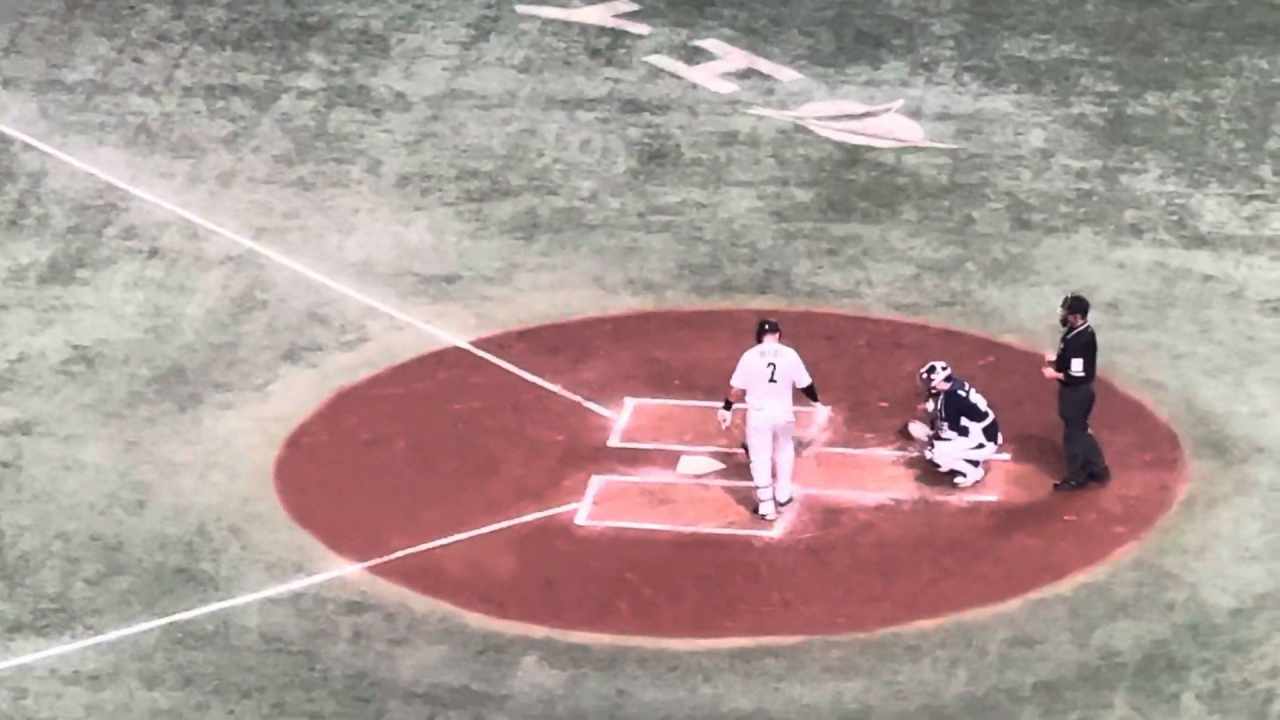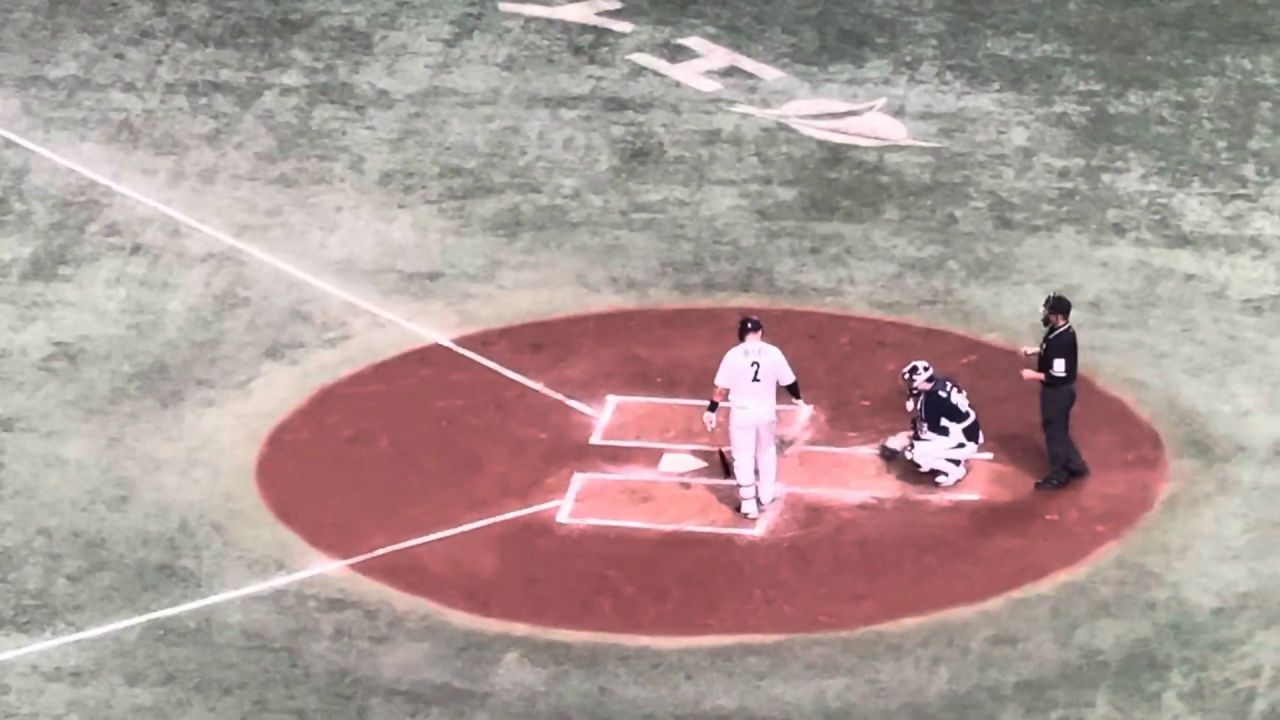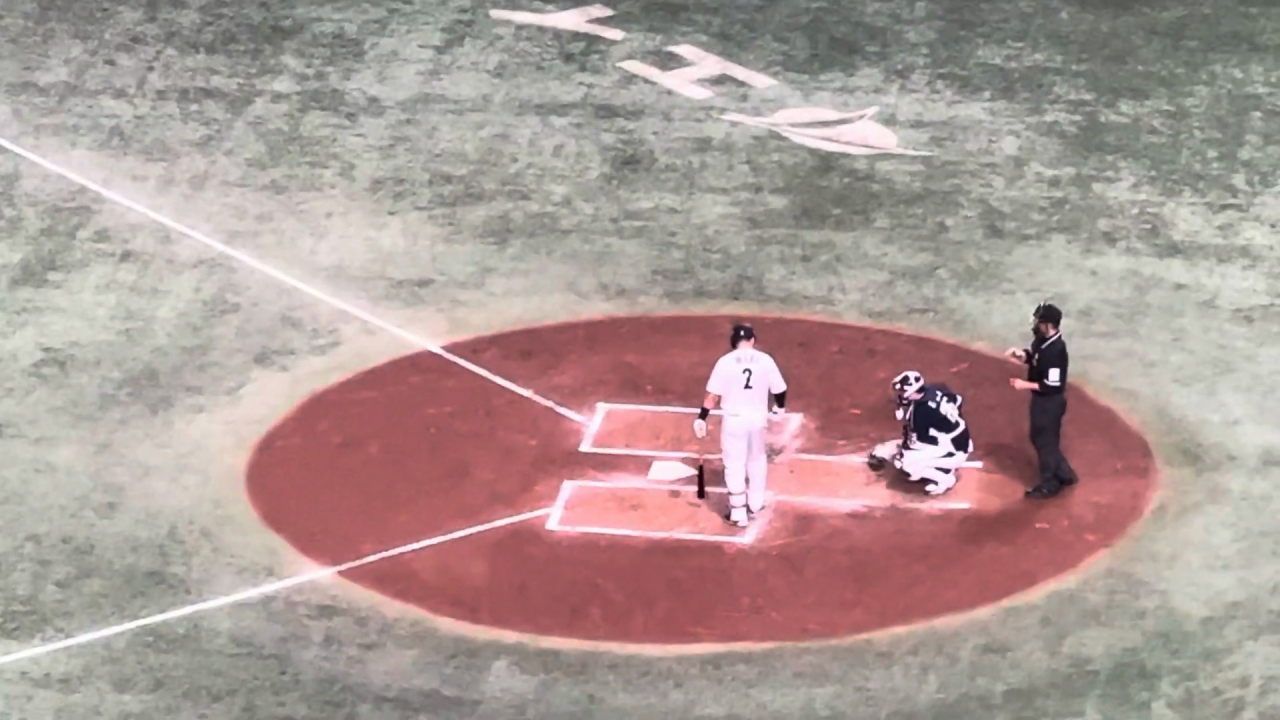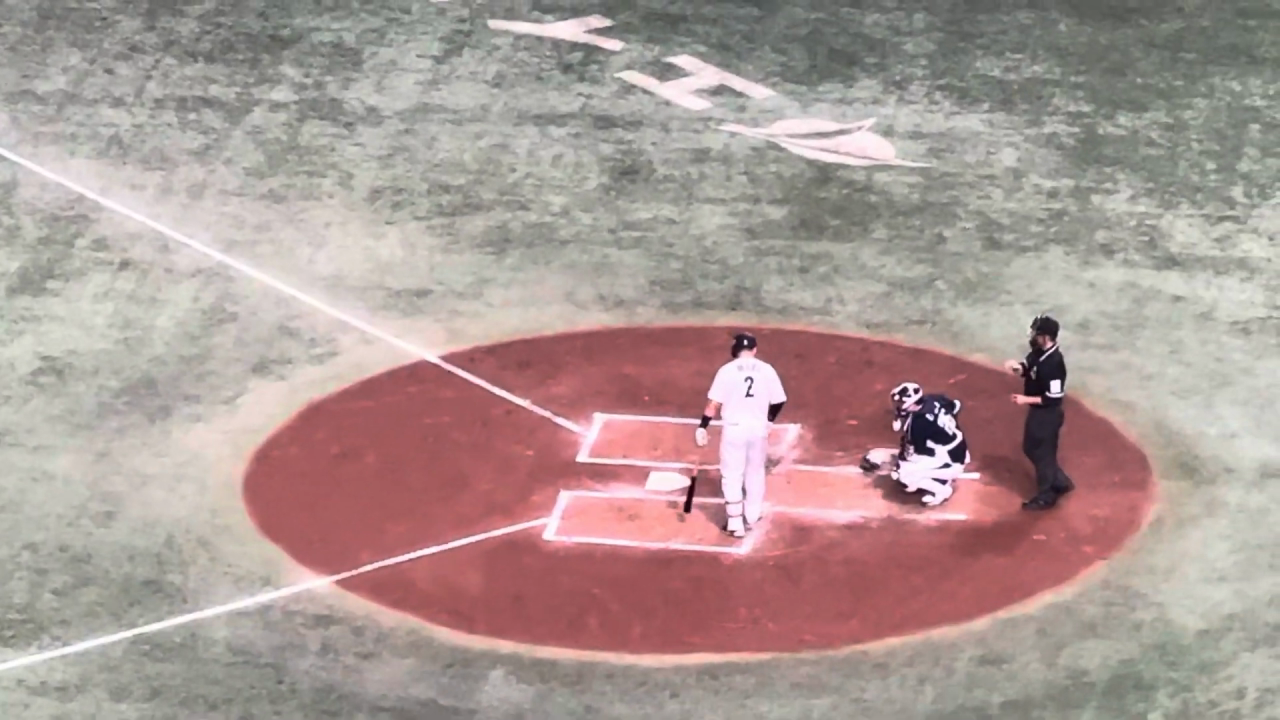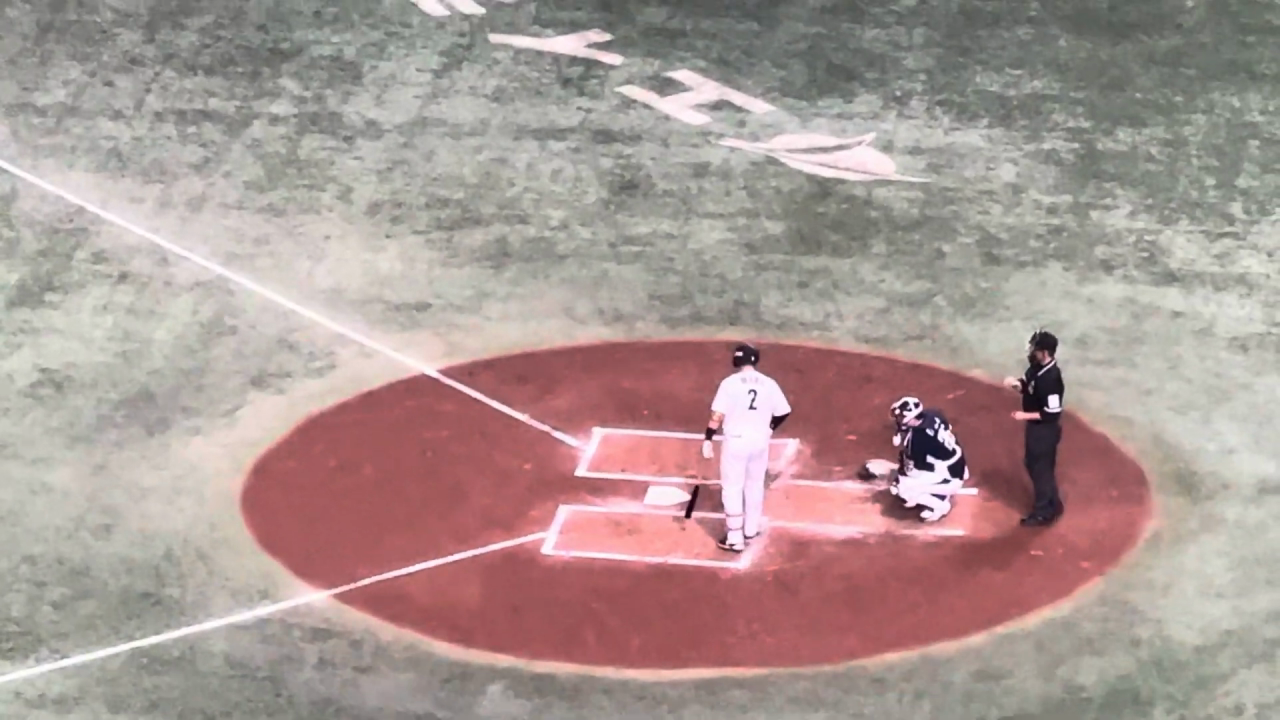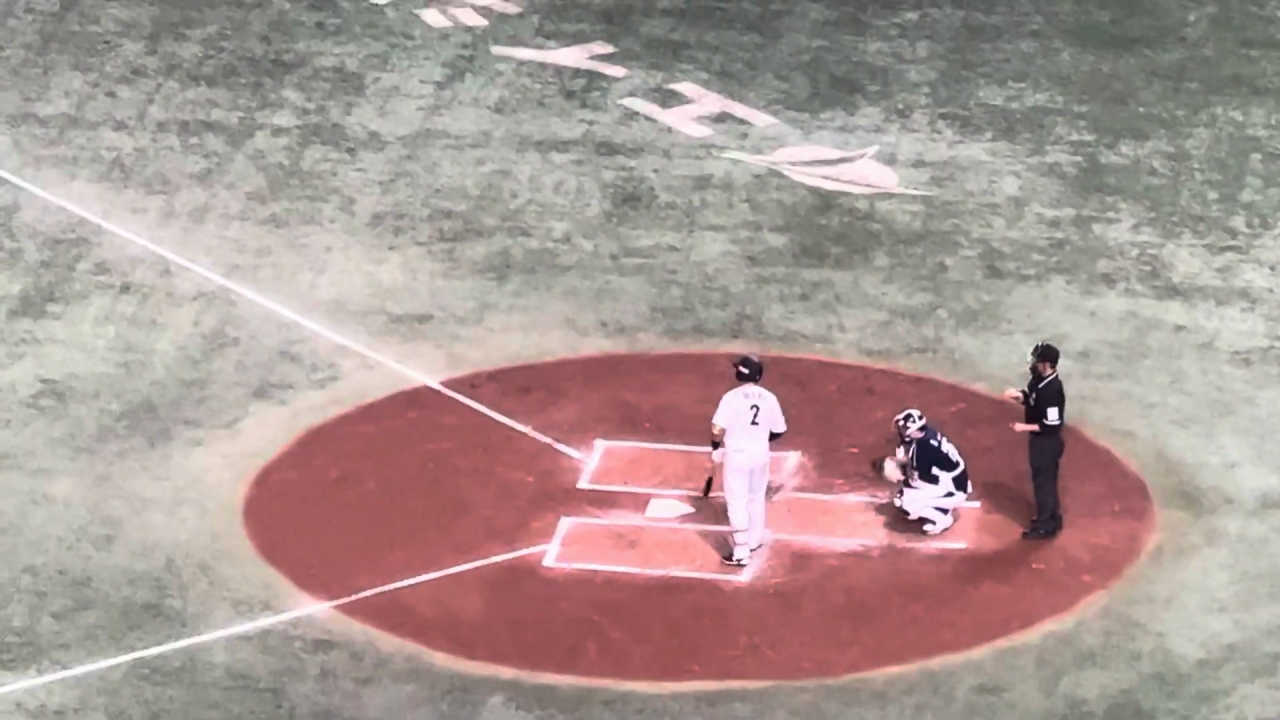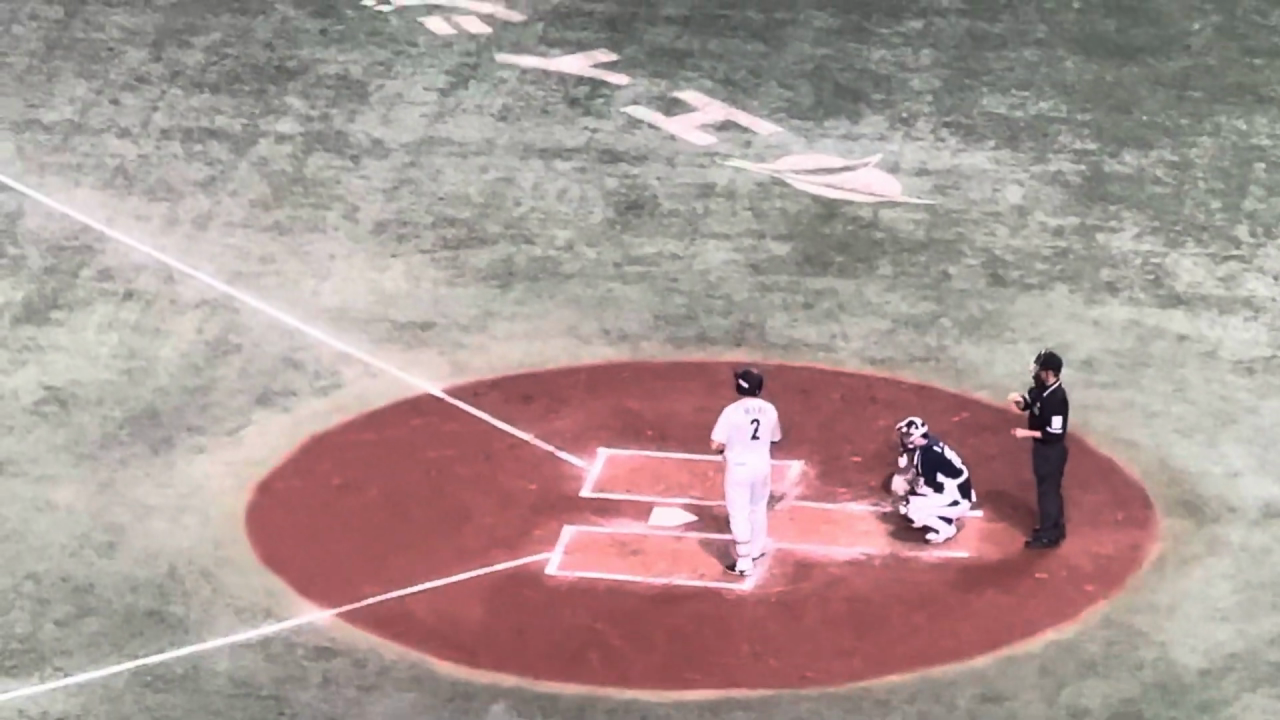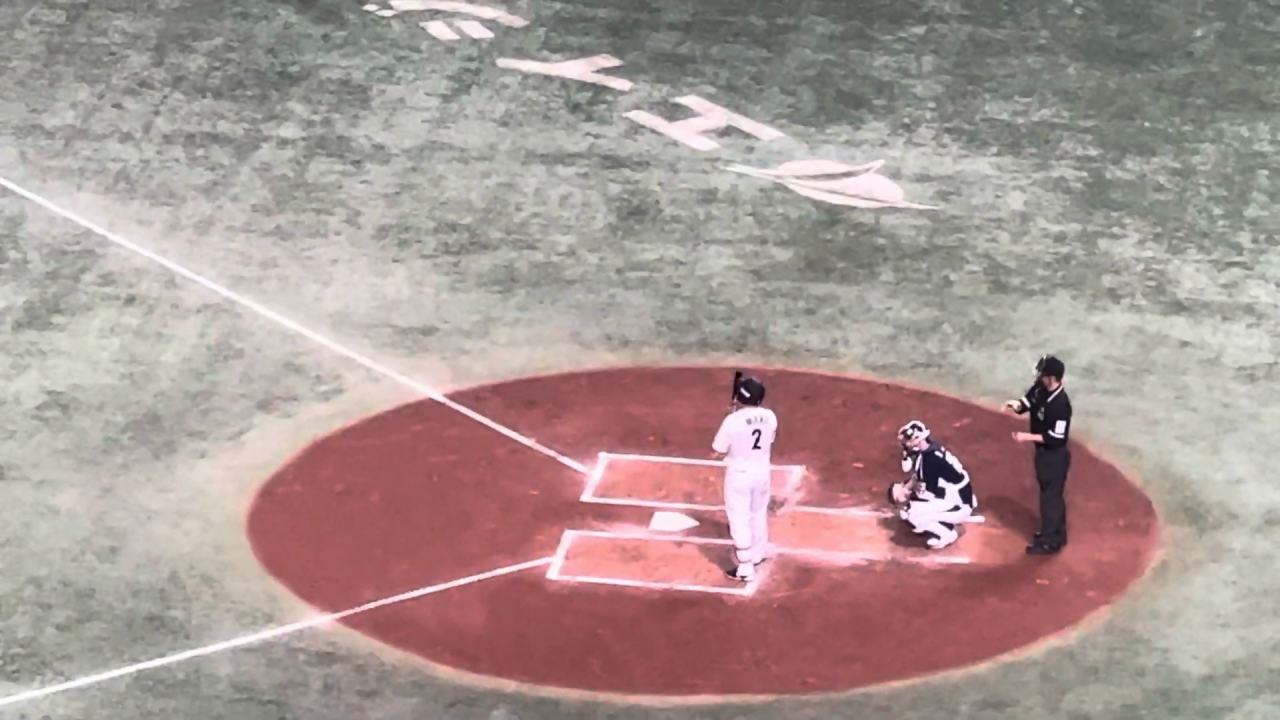
dt=0.2s
person 1, frame 1
left shoulder: (750, 356)
right shoulder: (790, 354)
left elbow: (736, 389)
right elbow: (805, 383)
left wrist: (726, 409)
right wrist: (816, 402)
left hip: (758, 414)
right hip: (783, 413)
left knee: (760, 460)
right knee: (784, 450)
left ankle: (767, 507)
right ankle: (783, 495)
person 1, frame 2
left shoulder: (733, 355)
right shoulder: (773, 353)
left elbow: (721, 388)
right elbow: (789, 381)
left wrist: (711, 411)
right wrist: (798, 399)
left hip: (742, 413)
right hip: (766, 411)
left knee: (743, 458)
right knee: (767, 451)
left ankle: (749, 506)
right ankle: (766, 496)
person 1, frame 3
left shoulder: (725, 362)
right shoulder: (766, 360)
left elbow: (713, 395)
right elbow: (780, 390)
left wrist: (701, 419)
right wrist: (779, 406)
left hip: (734, 420)
right hip: (758, 419)
left knee: (734, 466)
right knee: (757, 460)
left ankle: (738, 514)
right ankle: (755, 504)
person 1, frame 4
left shoulder: (727, 370)
right shoulder: (767, 370)
left elbow: (713, 403)
right elbow: (779, 400)
left wrist: (702, 427)
right wrist: (769, 419)
left hip: (734, 429)
right hip: (758, 429)
left knee: (732, 476)
right knee: (755, 472)
left ankle: (735, 524)
right ankle: (752, 516)
person 1, frame 5
left shoulder: (730, 382)
right shoulder: (769, 383)
left elbow: (717, 416)
right elbow: (783, 412)
left wrist: (708, 439)
right wrist: (769, 428)
left hip: (735, 442)
right hip: (759, 441)
left knee: (731, 489)
right knee: (755, 486)
left ankle: (734, 538)
right ankle: (751, 530)
person 1, frame 6
left shoulder: (731, 397)
right shoulder: (770, 398)
left elbow: (717, 430)
right elbow: (779, 430)
left wrist: (716, 449)
left hip: (737, 456)
right hip: (760, 455)
left knee: (737, 503)
right knee: (756, 499)
left ankle: (741, 553)
right ankle: (753, 542)
person 1, frame 7
left shoulder: (731, 411)
right shoulder: (770, 410)
left elbow: (716, 444)
right elbow: (775, 439)
left wrist: (725, 449)
left hip: (739, 468)
right hip: (762, 466)
left knee: (739, 515)
right knee: (758, 509)
left ankle: (744, 563)
right ankle: (756, 550)
person 1, frame 8
left shoulder: (732, 421)
right shoulder: (770, 417)
left elbow: (717, 451)
left hip: (739, 476)
right hip: (762, 473)
left knee: (739, 521)
right knee: (758, 515)
left ankle: (745, 569)
right ankle: (757, 555)
person 2, frame 1
left shoulder: (1077, 340)
right shoulder: (1083, 332)
left elbow: (1075, 376)
left wrist: (1054, 374)
right wrist: (1058, 358)
left hip: (1076, 392)
right hip: (1081, 390)
left knee: (1073, 434)
right knee: (1081, 431)
left ankle: (1076, 477)
right ankle: (1098, 469)
person 2, frame 2
left shoulder: (1061, 341)
right shoulder: (1059, 331)
left elbow: (1057, 376)
left wrist: (1033, 375)
right wrist: (1035, 351)
left hip: (1058, 392)
right hip: (1056, 391)
left knee: (1055, 433)
right knee: (1057, 430)
left ankle: (1058, 476)
right ankle: (1075, 466)
person 2, frame 3
left shoulder: (1054, 351)
right shoulder: (1043, 339)
left elbow: (1052, 386)
right elbow: (1032, 356)
left wrist: (1025, 385)
right wrist: (1020, 354)
left hip: (1049, 402)
right hip: (1042, 400)
left knee: (1045, 442)
right knee: (1039, 438)
left ankle: (1048, 485)
right ankle: (1064, 474)
person 2, frame 4
left shoulder: (1053, 363)
right shoulder: (1038, 351)
left elbow: (1054, 398)
right elbow: (1027, 369)
left wrist: (1026, 400)
right wrist: (1017, 367)
left hip: (1047, 415)
right hip: (1036, 412)
left knee: (1043, 454)
right knee: (1030, 449)
left ankle: (1045, 497)
right ankle: (1059, 482)
person 2, frame 5
left shoulder: (1050, 378)
right shoulder: (1037, 367)
left elbow: (1053, 413)
right elbow: (1027, 386)
left wrist: (1026, 416)
right wrist: (1016, 384)
left hip: (1045, 430)
right hip: (1035, 427)
left knee: (1042, 470)
right knee: (1032, 466)
left ankle: (1044, 512)
right ankle: (1052, 504)
person 2, frame 6
left shoulder: (1051, 390)
right shoulder: (1039, 379)
left elbow: (1051, 425)
right elbow: (1028, 398)
left wrist: (1024, 427)
right wrist: (1018, 395)
left hip: (1047, 442)
right hip: (1040, 440)
left knee: (1044, 482)
right knee: (1042, 480)
left ankle: (1046, 526)
right ankle: (1052, 518)
person 2, frame 7
left shoulder: (1056, 398)
right shoulder: (1040, 386)
left elbow: (1053, 433)
right elbow: (1027, 403)
left wrist: (1026, 433)
right wrist: (1019, 400)
left hip: (1052, 451)
right hip: (1043, 448)
left knee: (1048, 491)
right knee: (1049, 489)
left ankle: (1048, 535)
right ankle: (1055, 527)
person 2, frame 8
left shoulder: (1059, 404)
right shoulder: (1040, 390)
left elbow: (1055, 438)
right elbow: (1025, 403)
left wrist: (1027, 437)
right wrist: (1016, 405)
left hip: (1054, 455)
right hip: (1043, 451)
left knee: (1050, 497)
right knee: (1051, 494)
left ankle: (1050, 541)
right ankle: (1057, 533)
